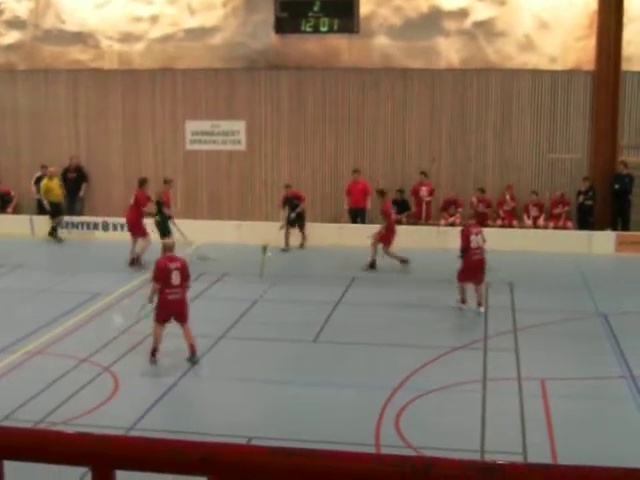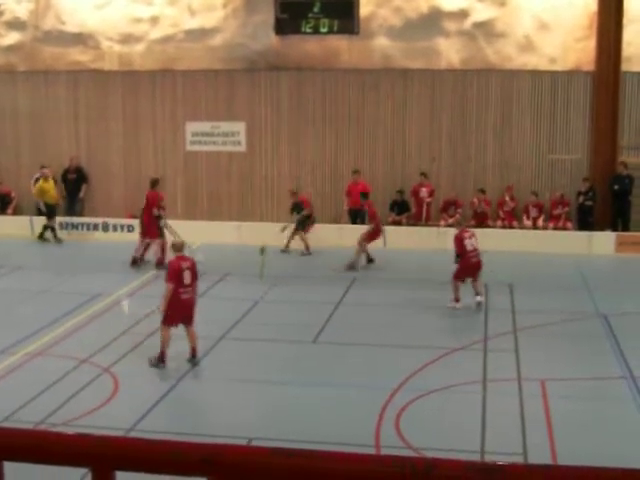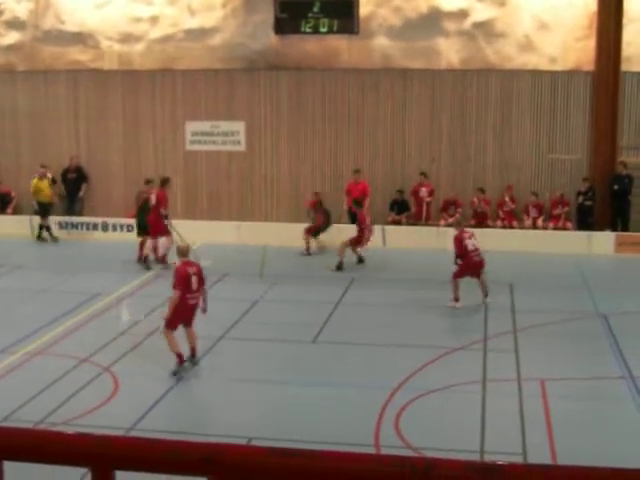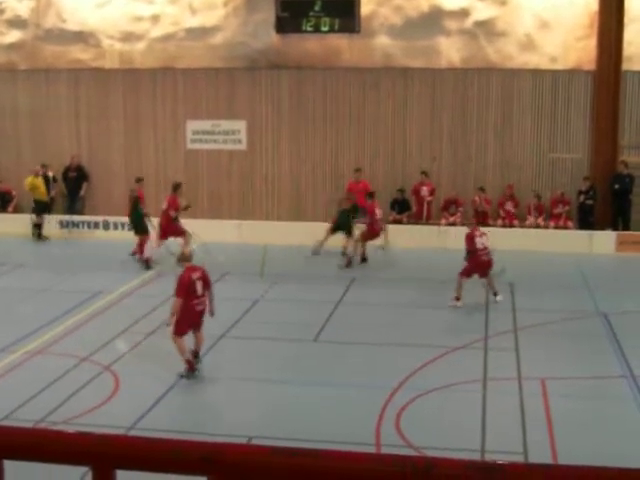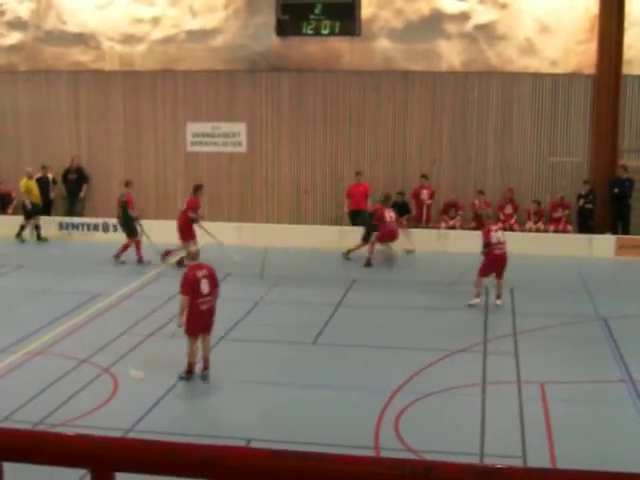
dt=0.2s
person 1, frame 1
left shoulder: (160, 263)
right shoulder: (182, 262)
left elbow: (156, 285)
right elbow: (187, 283)
left wrist: (151, 297)
left hip: (166, 301)
right hip: (180, 300)
left knee: (158, 326)
right knee: (185, 326)
left ankle: (153, 354)
right ankle: (193, 354)
person 1, frame 2
left shoulder: (172, 264)
right shoulder: (191, 262)
left elbow: (170, 286)
right elbow: (195, 283)
left wrist: (164, 304)
right wrist: (194, 298)
left hip: (176, 301)
right hip: (189, 300)
left knee: (166, 328)
right knee: (189, 327)
left ankle: (161, 359)
right ankle: (194, 356)
person 1, frame 3
left shoulder: (180, 269)
right shoulder: (197, 266)
left elbow: (177, 293)
right elbow: (203, 288)
left wrist: (169, 310)
right wrist: (204, 303)
left hip: (181, 305)
right hip: (193, 303)
left knee: (168, 332)
right knee: (188, 327)
left ankle: (181, 361)
right ankle: (193, 356)
person 1, frame 4
left shoulder: (183, 276)
right shoulder: (202, 271)
left elbow: (178, 301)
right elbow: (209, 291)
left wrist: (171, 317)
right wrist: (211, 306)
left hip: (187, 311)
right hip: (201, 308)
left knee: (177, 338)
right knee: (197, 331)
left ankle: (191, 368)
right ankle: (196, 355)
person 1, frame 5
left shoulder: (188, 274)
right shoulder: (210, 269)
left elbow: (185, 299)
right elbow: (217, 291)
left wrist: (181, 317)
left hip: (196, 311)
right hip: (209, 309)
left knee: (193, 341)
right knee: (206, 337)
left ankle: (190, 371)
right ankle: (205, 369)
